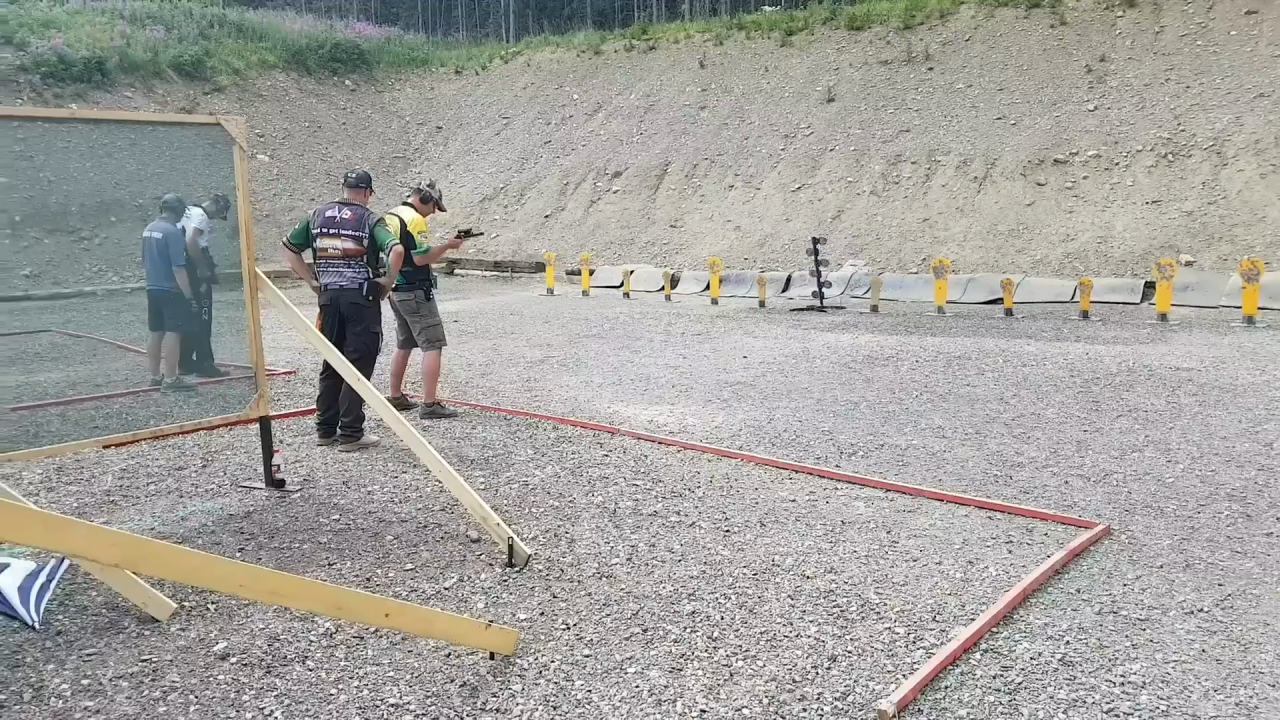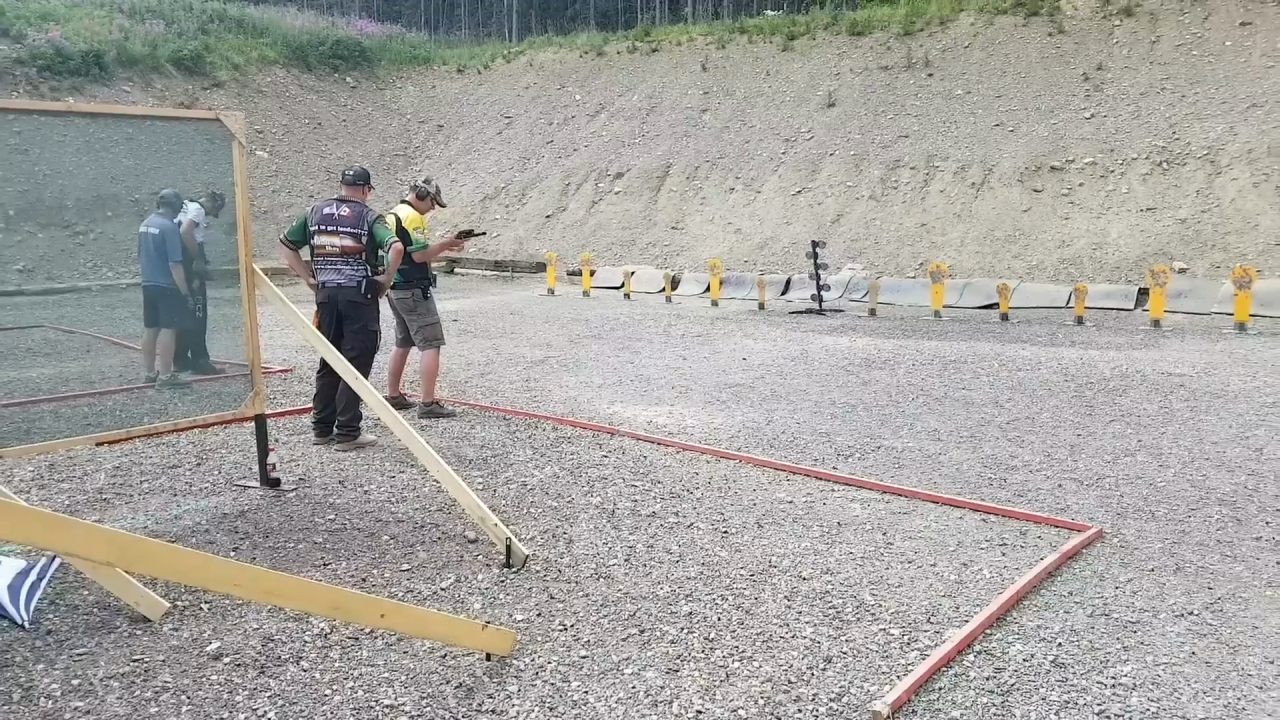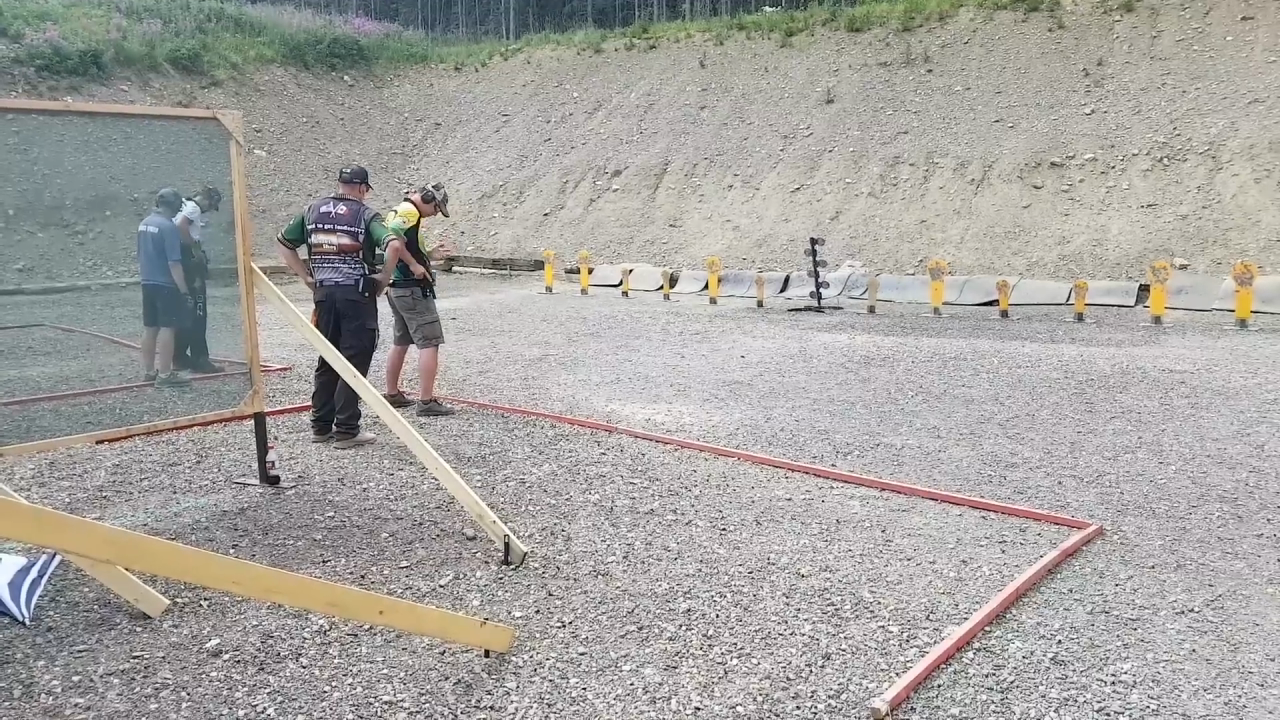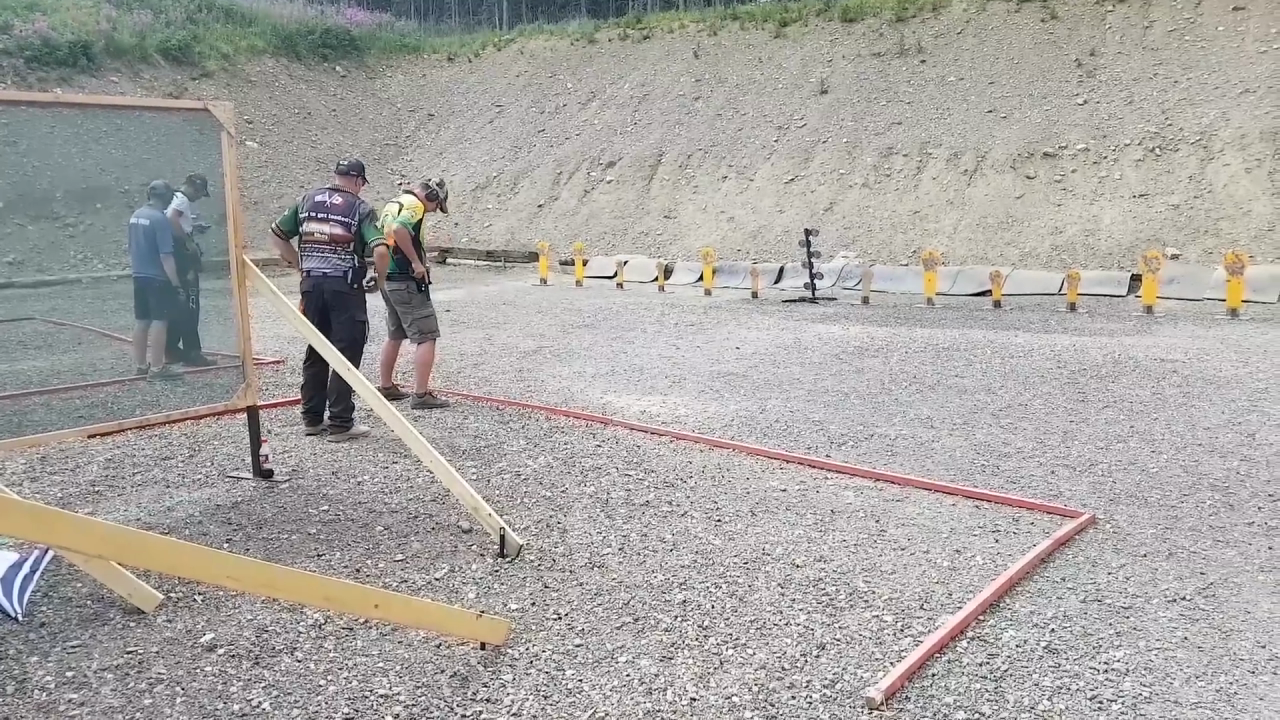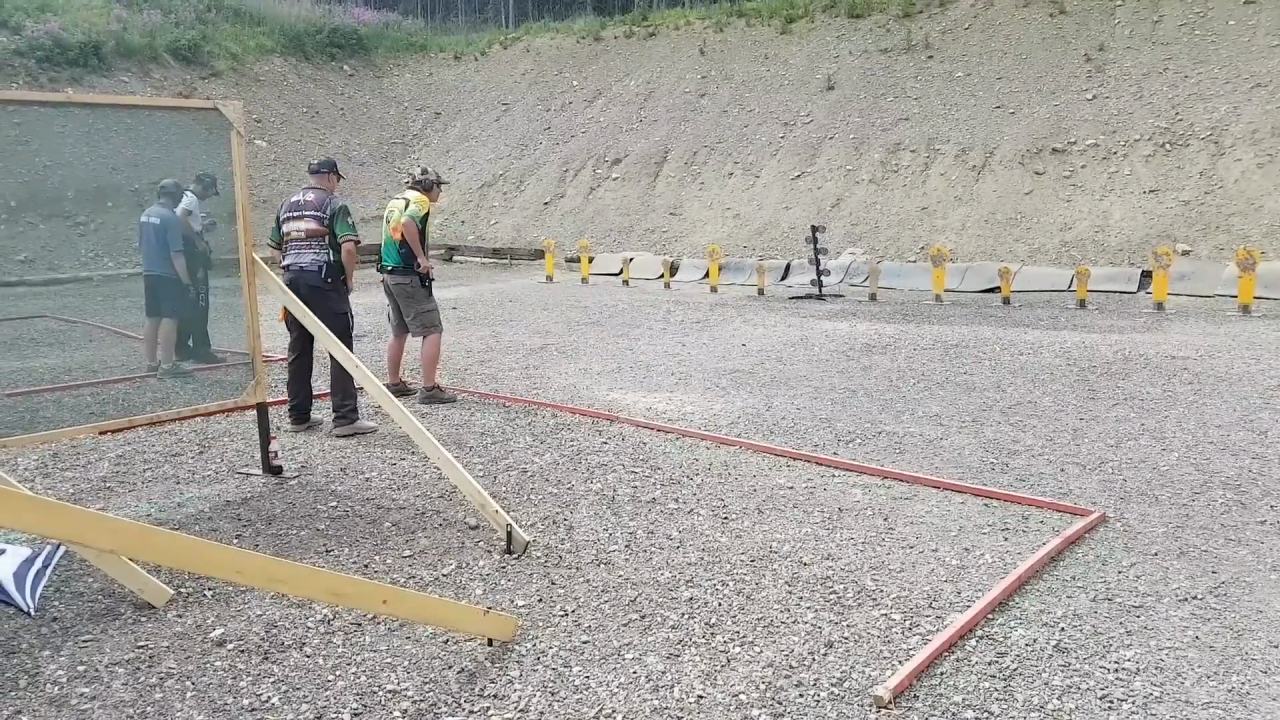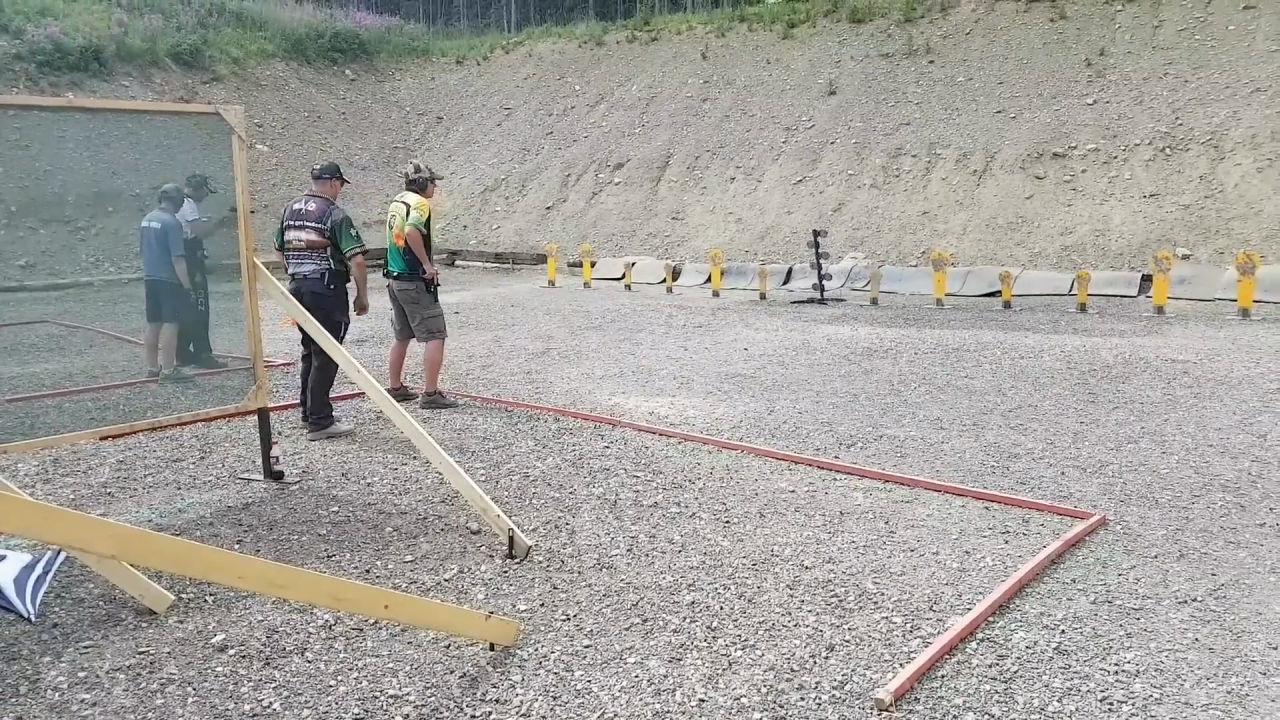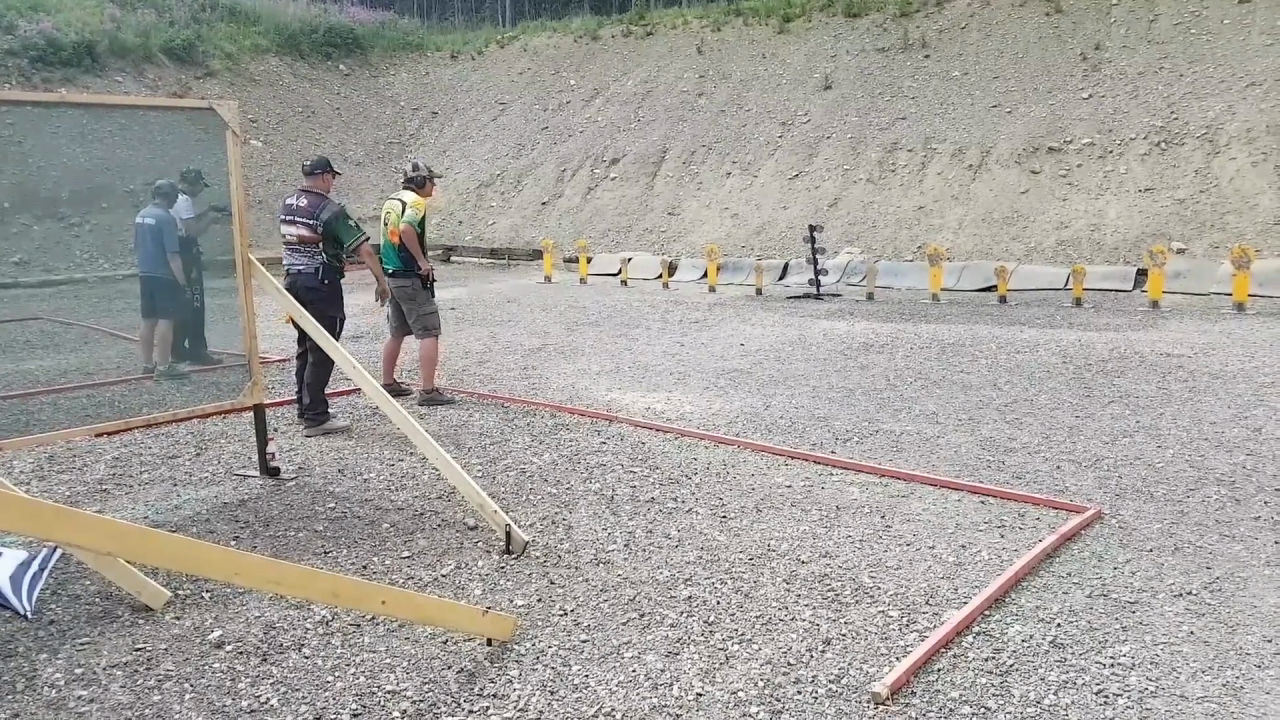
dt=0.7s
person 1, frame 1
left shoulder: (317, 216)
right shoulder: (369, 219)
left elbow: (289, 248)
left wrist: (312, 281)
right wrist: (388, 282)
left hip: (329, 296)
right hip: (361, 297)
left knee: (332, 363)
right knee: (359, 365)
left ankle: (326, 429)
right ankle: (350, 433)
person 1, frame 2
left shoulder: (314, 212)
right shoulder: (368, 216)
left elbow: (286, 245)
left wrist: (308, 278)
right wrist: (386, 279)
left hip: (326, 294)
right hip: (359, 295)
left knee: (328, 362)
right knee: (356, 363)
left ankle: (322, 428)
right ankle: (347, 432)
person 1, frame 3
left shoulder: (312, 210)
right shoulder: (365, 214)
left elbow: (283, 243)
right elbow: (395, 245)
left wrist: (307, 277)
right wrist: (384, 277)
left hip: (324, 293)
right hip: (356, 294)
left knee: (327, 360)
right knee: (354, 361)
left ankle: (321, 425)
right ankle: (346, 430)
person 1, frame 4
left shoulder: (306, 200)
right shoulder: (360, 208)
left elbow: (277, 234)
right elbow: (380, 250)
left wrist: (300, 265)
right wrist: (379, 280)
left hip: (311, 284)
right hip: (345, 286)
left knee: (315, 351)
right knee: (346, 354)
left ankle: (312, 418)
right ankle: (340, 423)
person 1, frame 5
left shoulder: (287, 205)
right shoulder: (334, 204)
left elbow: (275, 250)
right elbow: (348, 247)
right wrist: (349, 278)
left hip: (291, 280)
right hip: (323, 280)
left knee: (299, 348)
right knee: (341, 347)
left ankle: (299, 416)
right ankle: (345, 417)
person 1, frame 6
left shoulder: (290, 209)
right shoulder: (335, 215)
left elbow: (281, 250)
right elbow: (357, 260)
right wrist: (362, 295)
left hip: (297, 286)
right hip: (326, 289)
left knee: (310, 351)
right knee: (325, 355)
left ankle: (309, 413)
right ankle: (319, 422)
person 1, frame 7
left shoulder: (287, 203)
right shoulder: (330, 210)
right elbow: (364, 249)
right wrist: (381, 281)
left hip: (293, 280)
right hip: (321, 283)
left knee: (306, 347)
right knee: (321, 351)
left ankle: (305, 408)
right ankle: (315, 418)
person 2, frame 1
left shoulder: (391, 216)
right shoulder: (415, 219)
right elbow: (420, 258)
left wrist: (434, 251)
right wrist: (447, 246)
left hip: (396, 290)
right hip: (415, 292)
left knee: (404, 345)
right knee: (433, 346)
left ankle: (395, 397)
right ankle: (430, 404)
person 2, frame 2
left shoulder: (393, 214)
right shoulder: (412, 217)
right elbow: (419, 255)
left wrist: (445, 247)
right wrist: (447, 243)
left hip: (396, 289)
right hip: (414, 290)
left knee: (402, 344)
right knee: (430, 345)
left ankle: (393, 396)
right ankle: (428, 404)
person 2, frame 3
left shoulder: (398, 211)
right shoulder: (409, 211)
left wrist: (428, 255)
right wrist: (414, 265)
left hip: (397, 287)
right hip: (413, 288)
left knee: (401, 342)
right knee: (429, 343)
left ankle: (392, 394)
right ankle: (426, 401)
person 2, frame 4
left shoulder: (393, 203)
right shoulder: (414, 204)
right elbow: (399, 229)
right wrist: (416, 262)
left hip: (389, 280)
right hip: (407, 282)
left knee: (395, 336)
right knee: (426, 337)
left ankle: (386, 387)
right ankle: (421, 395)
person 2, frame 5
left shoulder: (396, 200)
right shoulder: (420, 199)
right elbow: (408, 223)
right wrist: (422, 257)
left hip: (390, 274)
right hip: (410, 276)
left knee: (399, 332)
right knee: (431, 331)
left ankle: (394, 383)
right ankle: (429, 389)
person 2, frame 6
left shoulder: (397, 202)
right shoulder: (419, 202)
right elbow: (411, 231)
right wrist: (426, 263)
left hip: (395, 279)
right hip: (416, 281)
left knee: (402, 336)
right knee: (434, 336)
left ankle: (395, 388)
right ankle: (431, 394)
person 2, frame 7
left shoulder: (392, 200)
right shoulder: (415, 200)
right elbow: (406, 228)
right wrist: (421, 259)
left hip: (390, 276)
right hip: (411, 278)
left knee: (397, 332)
right knee: (429, 333)
left ankle: (388, 383)
right ankle: (428, 391)
person 3, frame 1
left shoulder: (148, 229)
right shoulder: (172, 232)
right elbow: (178, 268)
right wrist: (189, 295)
left hip: (152, 289)
right hip: (170, 291)
left knee: (155, 333)
right knee: (172, 334)
left ankle: (156, 376)
right ankle: (170, 379)
person 3, frame 2
left shoulder: (145, 224)
right shoulder: (169, 227)
right elbow: (174, 264)
right wrist: (185, 291)
left hip: (148, 285)
right hip: (166, 287)
left knee: (150, 329)
right knee: (168, 330)
left ankle: (150, 373)
right ankle: (165, 376)
person 3, frame 3
left shoulder: (144, 224)
right shoulder: (168, 227)
left elbow: (140, 255)
right elbow: (173, 263)
right wrist: (184, 291)
left hip: (147, 283)
right hip: (165, 286)
left knee: (150, 329)
right knee: (167, 329)
left ankle: (149, 371)
right ankle: (164, 375)
person 3, frame 4
left shoulder: (135, 216)
right shoulder: (160, 219)
left elbow: (131, 248)
right elbow: (166, 255)
right wrist: (176, 283)
left hip: (139, 276)
right hip: (157, 278)
left knee: (141, 322)
right knee: (159, 322)
left ankle: (141, 365)
right ankle: (157, 369)
person 3, frame 5
left shoulder: (145, 215)
right shoulder: (170, 218)
left elbow: (141, 246)
right elbow: (176, 253)
right wrist: (186, 280)
left hip: (149, 274)
right hip: (168, 276)
left knee: (152, 319)
right knee: (169, 319)
left ankle: (151, 362)
right ankle: (167, 366)
person 3, frame 6
left shoulder: (147, 219)
right shoulder: (171, 222)
left elbow: (142, 251)
right elbow: (177, 258)
right wrist: (187, 285)
left hip: (150, 279)
right hip: (168, 281)
left knee: (152, 324)
right knee: (170, 324)
left ankle: (152, 368)
right ankle: (168, 371)
person 3, frame 7
left shoulder: (141, 216)
right shoulder: (166, 218)
left elbow: (137, 247)
right elbow: (172, 254)
right wrist: (182, 281)
left hip: (145, 275)
right hip: (163, 277)
left knee: (148, 320)
right knee: (165, 321)
left ankle: (148, 364)
right ankle: (163, 367)
person 4, frame 1
left shoulder: (189, 211)
right shoulder: (201, 216)
left elbow: (186, 240)
right elbow: (191, 241)
right wrist: (201, 267)
left hip: (185, 271)
right hip: (196, 272)
right knee: (202, 318)
left ankle: (186, 362)
right ankle: (205, 364)
person 4, frame 2
left shoulder: (186, 207)
right shoulder: (197, 210)
right elbow: (185, 232)
right wrist: (198, 259)
right hip: (191, 267)
right knee: (196, 314)
left ankle: (180, 359)
right ankle: (200, 361)
person 4, frame 3
left shoulder: (183, 206)
right shoulder: (193, 208)
right elbow: (180, 226)
right wrist: (195, 249)
right hip: (189, 263)
right knee: (196, 312)
left ankle: (179, 357)
right ankle: (200, 359)
person 4, frame 4
left shoulder: (175, 199)
right shoulder: (182, 200)
right elbow: (171, 220)
left wrist: (193, 228)
right wrist: (189, 242)
left hip: (174, 257)
right hip: (182, 256)
left knee: (176, 305)
right knee: (189, 305)
left ankle: (172, 350)
right ankle: (192, 353)
person 4, frame 5
left shoulder: (184, 198)
right shoulder: (191, 199)
right elbow: (180, 220)
left wrist: (201, 227)
right wrist: (198, 240)
left hip: (184, 257)
right hip: (192, 256)
right knee: (198, 304)
left ankle: (182, 347)
right ankle: (201, 350)
person 4, frame 6
left shoulder: (183, 204)
right shoulder: (188, 205)
right elbow: (203, 232)
left wrist: (217, 222)
right wrist: (220, 221)
left hip: (184, 262)
right hip: (192, 263)
left knee: (186, 309)
right knee: (199, 309)
left ankle: (184, 353)
right ankle: (202, 355)
person 4, frame 7
left shoulder: (174, 199)
right shoulder: (184, 200)
right elbow: (193, 231)
left wrist: (206, 213)
right wrist: (210, 219)
left hip: (178, 259)
right hip: (186, 259)
left knee: (181, 306)
right knee: (194, 306)
left ankle: (178, 350)
right ankle: (198, 352)
